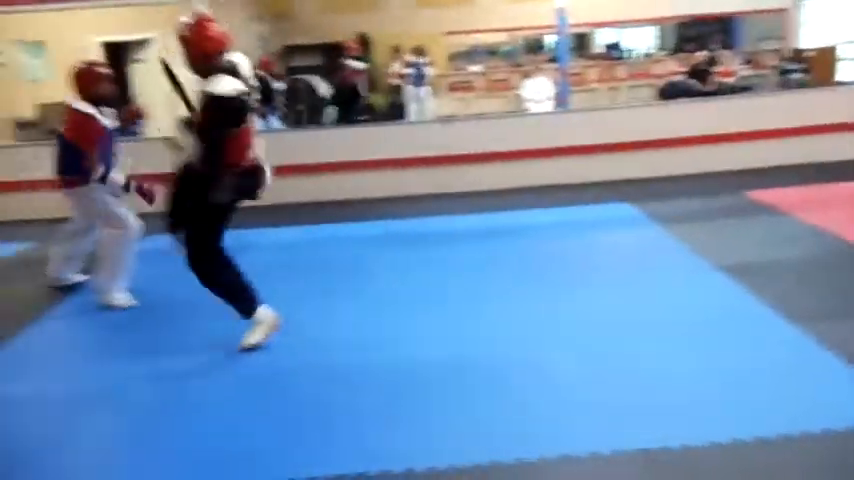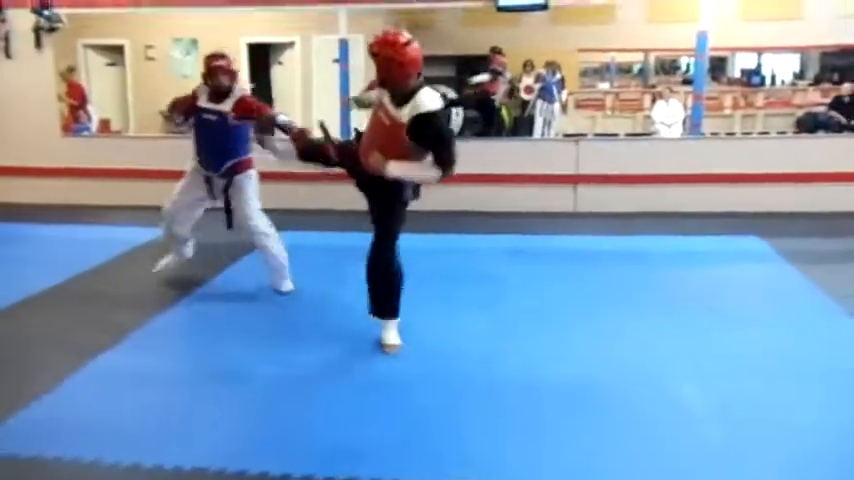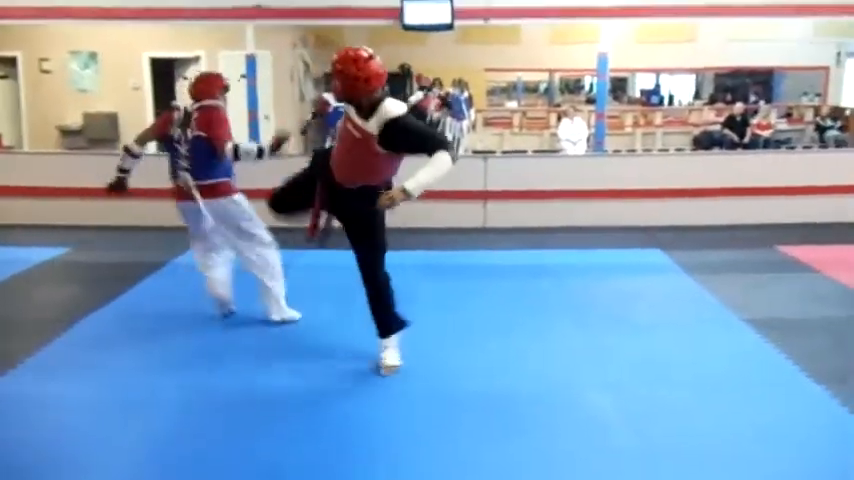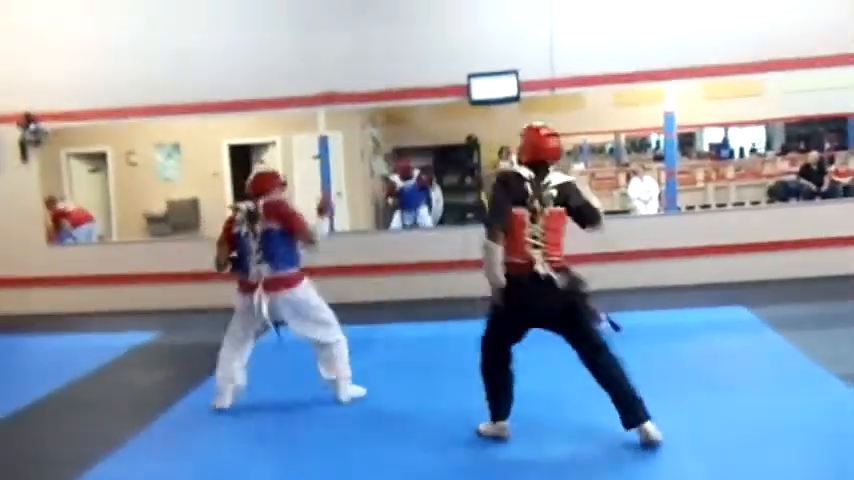
dt=1s
person 1, frame 1
left shoulder: (221, 94)
right shoulder: (235, 62)
left elbow: (209, 155)
left hip: (218, 178)
right hip: (215, 170)
left knee: (203, 251)
left ankle: (259, 315)
person 1, frame 2
left shoulder: (428, 112)
right shoulder: (392, 86)
left elbow: (444, 169)
left wrist: (388, 168)
right wrist: (362, 98)
left hip: (393, 184)
right hip: (361, 155)
left knee: (383, 254)
right knee: (325, 151)
left ankle: (389, 324)
right ankle: (300, 142)
person 1, frame 3
left shoulder: (396, 120)
right shoulder: (356, 100)
left elbow: (445, 153)
left wrist: (409, 189)
left hip: (366, 195)
right hip: (331, 174)
left knee: (373, 269)
right knee: (282, 202)
left ankle: (389, 344)
person 1, frame 4
left shoulder: (510, 180)
right shoulder: (567, 186)
left elbow: (493, 233)
right elbow: (594, 220)
left wrist: (496, 280)
left hip: (518, 287)
right hip: (560, 287)
left knee: (494, 349)
right knee: (599, 356)
left ankle: (499, 422)
right ankle: (642, 425)
person 2, frame 1
left shoulder: (97, 109)
right shoulder: (83, 119)
right elbow: (94, 169)
left wrist: (130, 116)
right wrist: (134, 186)
left hip: (84, 183)
right hip: (82, 184)
left knee: (84, 227)
right knee: (127, 227)
left ankle: (60, 272)
right ankle: (112, 291)
person 2, frame 2
left shoulder: (243, 101)
right shoulder: (198, 96)
left elbow: (271, 116)
right elbow: (178, 115)
left wrist: (287, 125)
right wrist: (176, 108)
left hip: (237, 174)
right hip: (203, 171)
left knee: (254, 223)
right knee: (173, 212)
left ankle: (282, 274)
right ankle: (178, 254)
person 2, frame 3
left shoulder: (173, 117)
right shoulder: (213, 114)
left elbow: (136, 144)
right elbow: (228, 151)
left wrist: (121, 175)
right wrist: (268, 148)
left hip: (188, 199)
right hip: (220, 196)
left knee: (209, 247)
right knee: (260, 246)
left ankle: (220, 291)
right ankle: (277, 308)
person 2, frame 4
left shoulder: (235, 218)
right shoulder: (278, 207)
left elbow: (221, 262)
right elbow: (311, 238)
right wrist: (324, 215)
left hip: (253, 293)
right hip: (290, 287)
left knee: (235, 341)
right knee: (329, 332)
left ankle: (224, 395)
right ankle: (344, 387)
